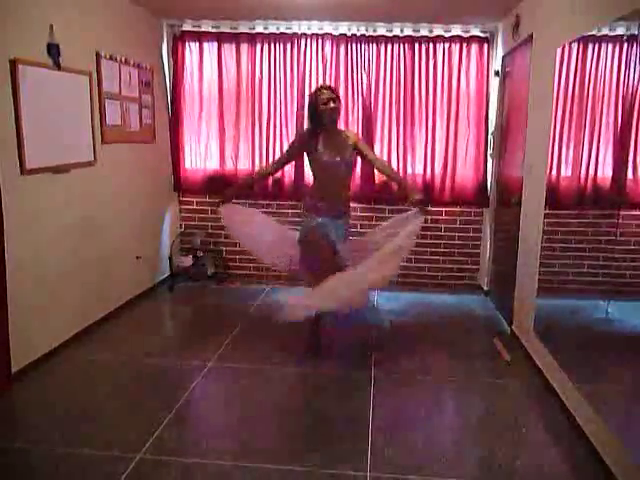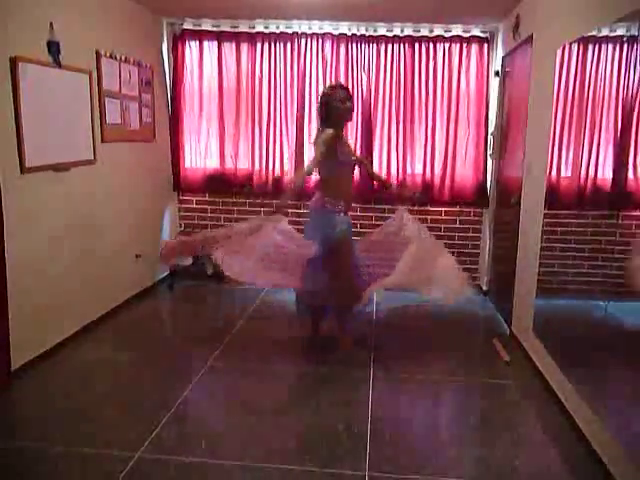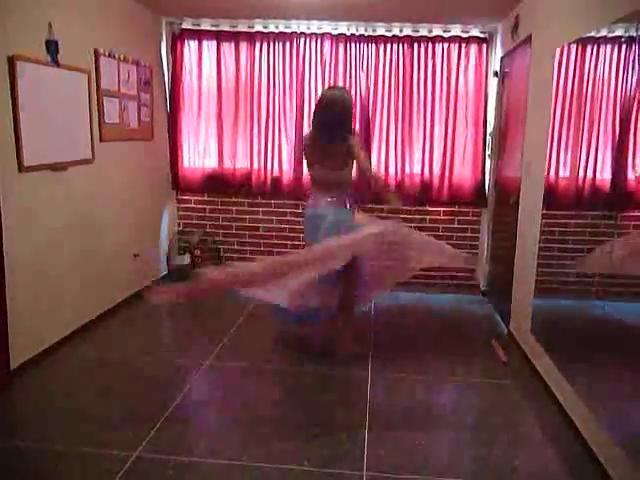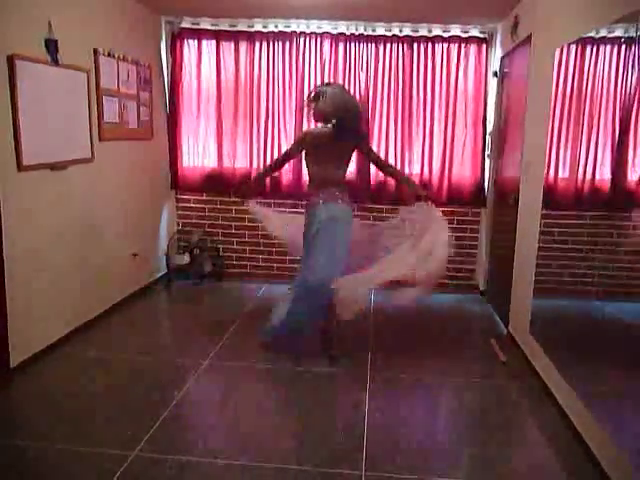
dt=0.2s
person 1, frame 1
left shoulder: (351, 138)
right shoulder: (308, 138)
left elbow: (378, 163)
right elbow: (277, 165)
left wrist: (409, 190)
right wrist: (237, 188)
left hip: (339, 217)
right hip: (316, 214)
left knee: (323, 276)
right knee: (323, 275)
left ankle: (314, 333)
right ankle: (314, 332)
person 1, frame 2
left shoulder: (340, 137)
right shoulder: (327, 135)
left elbow: (361, 165)
right elbow: (309, 167)
left wrist: (385, 182)
right wrist: (288, 196)
left hip: (335, 211)
right hip: (330, 212)
left knee: (325, 275)
right knee: (348, 279)
left ankle: (316, 332)
right ankle: (342, 337)
person 1, frame 3
left shoulder: (309, 140)
right shoulder: (350, 139)
right elbow: (368, 173)
right wrist: (391, 198)
left hip: (315, 207)
right hip: (340, 210)
left knee: (320, 275)
right knee: (349, 277)
left ankle: (326, 332)
right ankle: (343, 340)
person 1, frame 4
left shoulder: (310, 136)
right shoulder: (351, 137)
left elbow: (278, 163)
right elbow: (382, 165)
left wrist: (253, 183)
right wrist: (413, 186)
left hip: (320, 207)
right hip: (341, 207)
left knee: (315, 274)
right knee: (327, 274)
right ankle: (327, 339)
